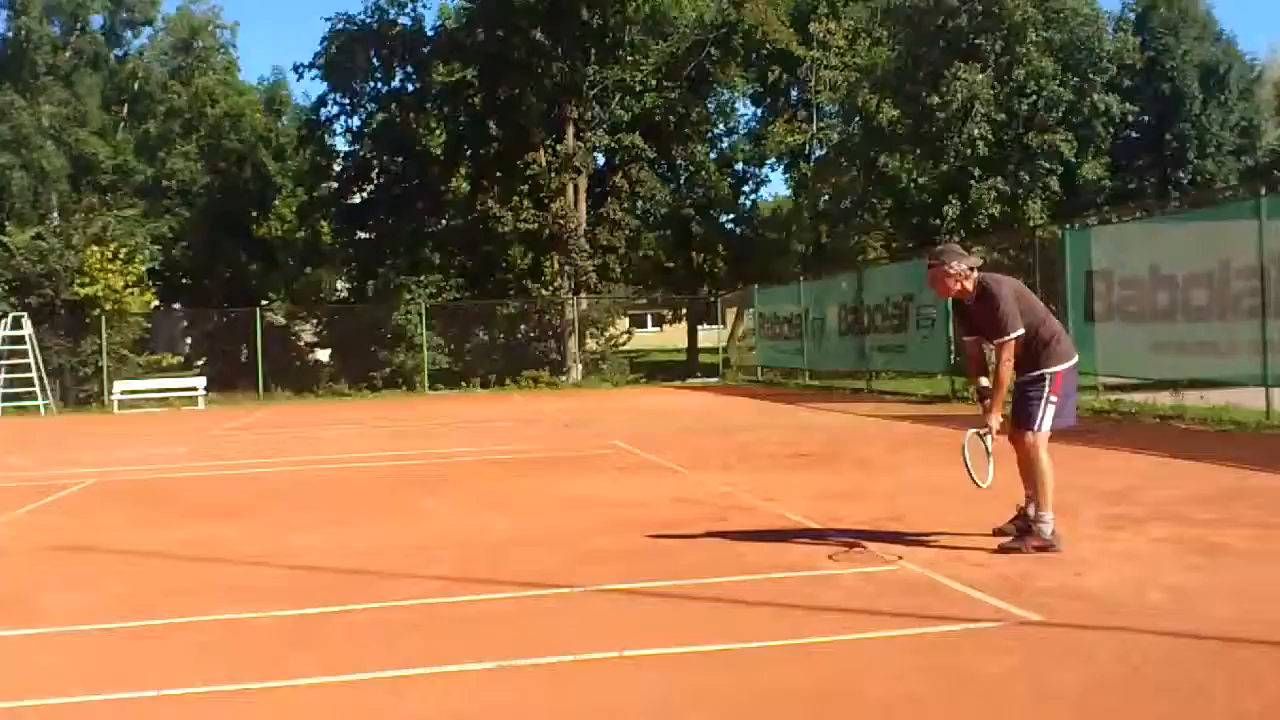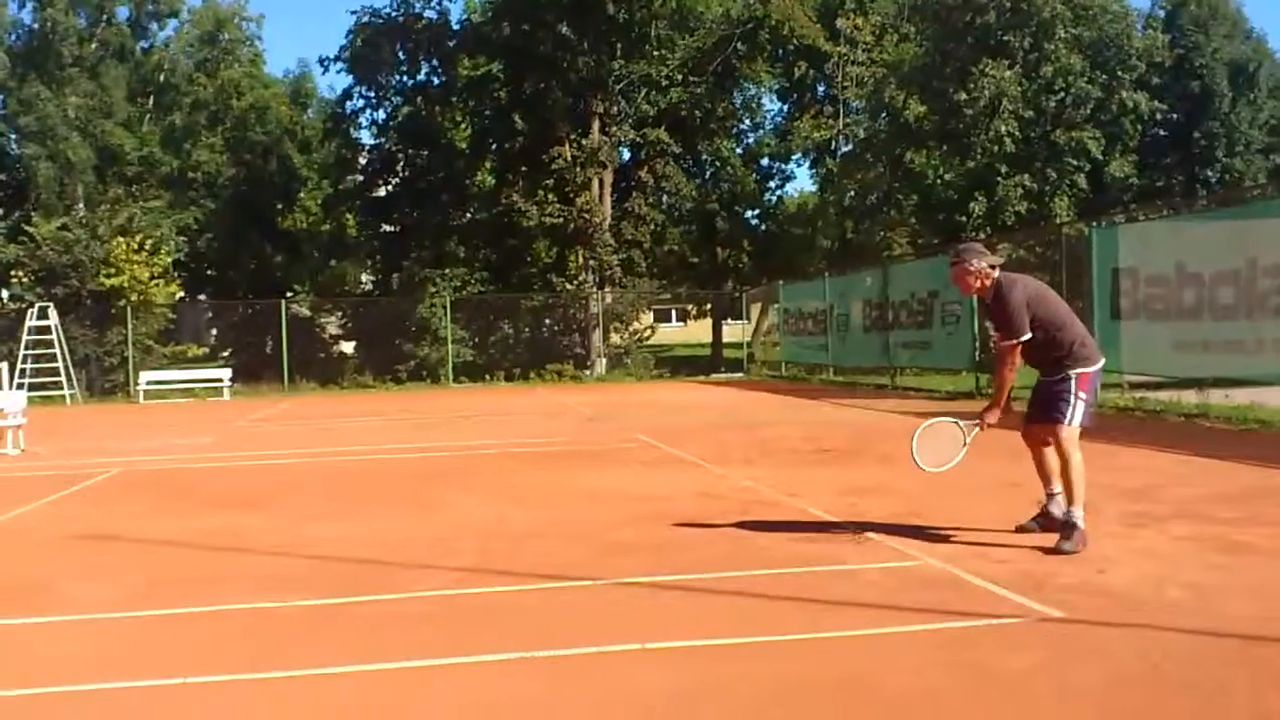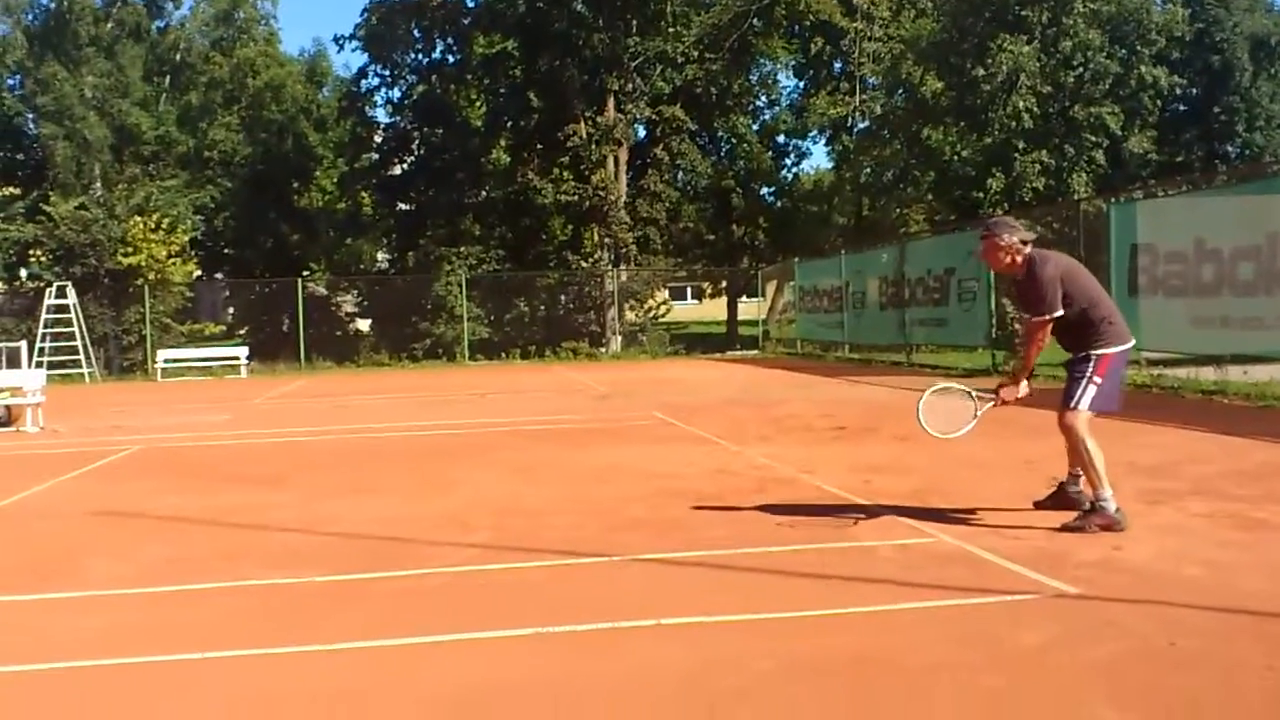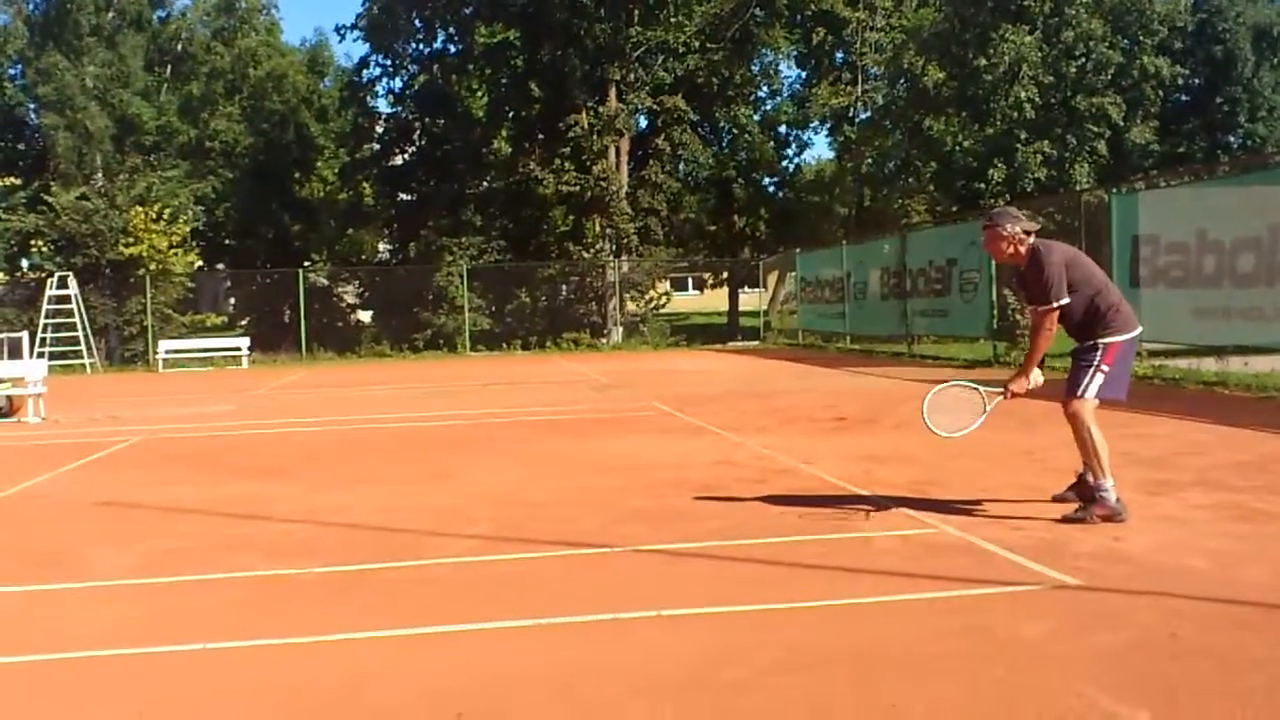
dt=0.5s
person 1, frame 1
left shoulder: (997, 293)
right shoulder: (961, 303)
left elbow: (1005, 358)
right elbow: (973, 352)
left wrist: (994, 410)
right wrist: (983, 396)
left hip: (1052, 364)
right hip: (1029, 367)
left knee: (1033, 442)
right knee: (1019, 439)
left ankle: (1045, 532)
right ankle: (1031, 514)
person 1, frame 2
left shoulder: (1011, 294)
right shoulder: (992, 297)
left elbow: (1012, 359)
right elbow: (1002, 351)
left wrist: (995, 406)
right wrist: (1002, 401)
left hip: (1077, 365)
right hip: (1052, 367)
left knee: (1063, 438)
right knee: (1034, 434)
left ankle: (1076, 524)
right ankle: (1055, 510)
person 1, frame 3
left shoulder: (1043, 270)
right shoulder: (1023, 278)
left elbow: (1040, 337)
right elbow: (1030, 333)
left wrist: (1013, 382)
right wrist: (1021, 379)
left hip: (1105, 345)
right hip: (1089, 346)
left knee: (1072, 421)
right knee: (1071, 419)
left ankle: (1107, 509)
right ankle: (1073, 490)
person 1, frame 4
left shoulder: (1048, 259)
right shoulder: (1026, 271)
left elbow: (1048, 326)
right elbow: (1038, 324)
left wrist: (1023, 375)
right wrist: (1033, 368)
left hip: (1112, 333)
right hip: (1094, 335)
left knee: (1079, 410)
right knee: (1074, 408)
left ankle: (1108, 500)
right ankle: (1089, 481)
